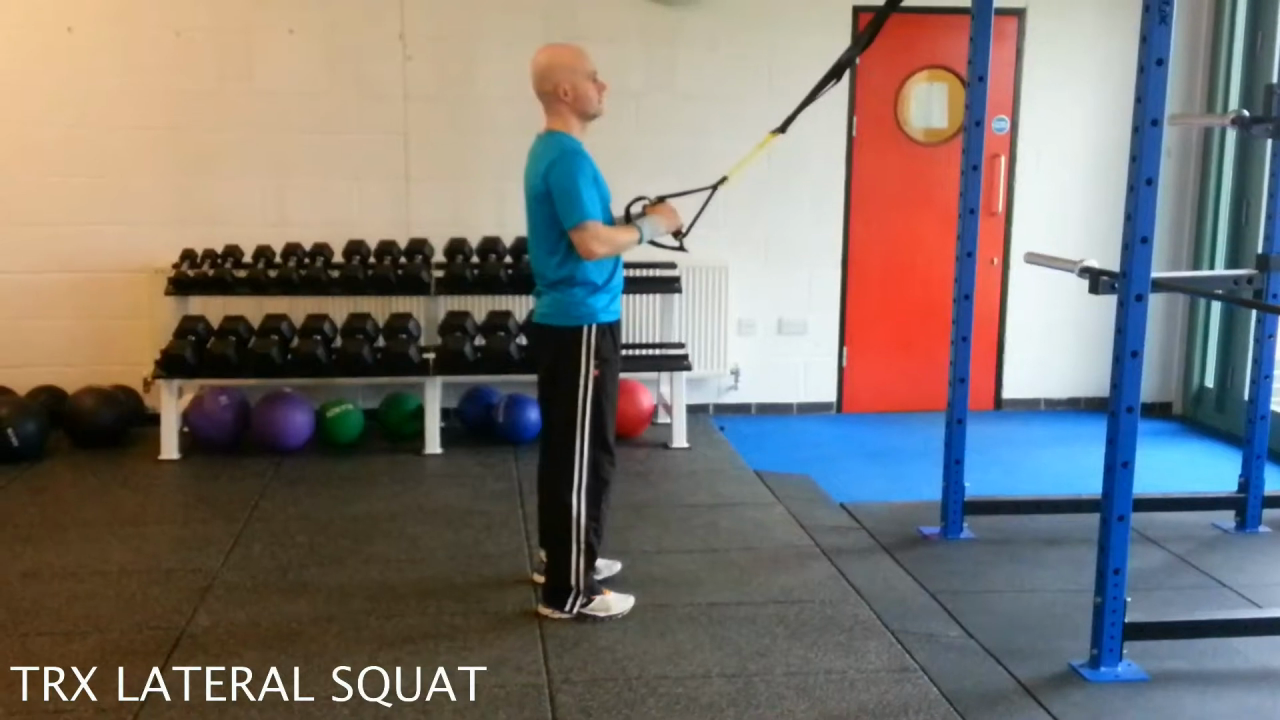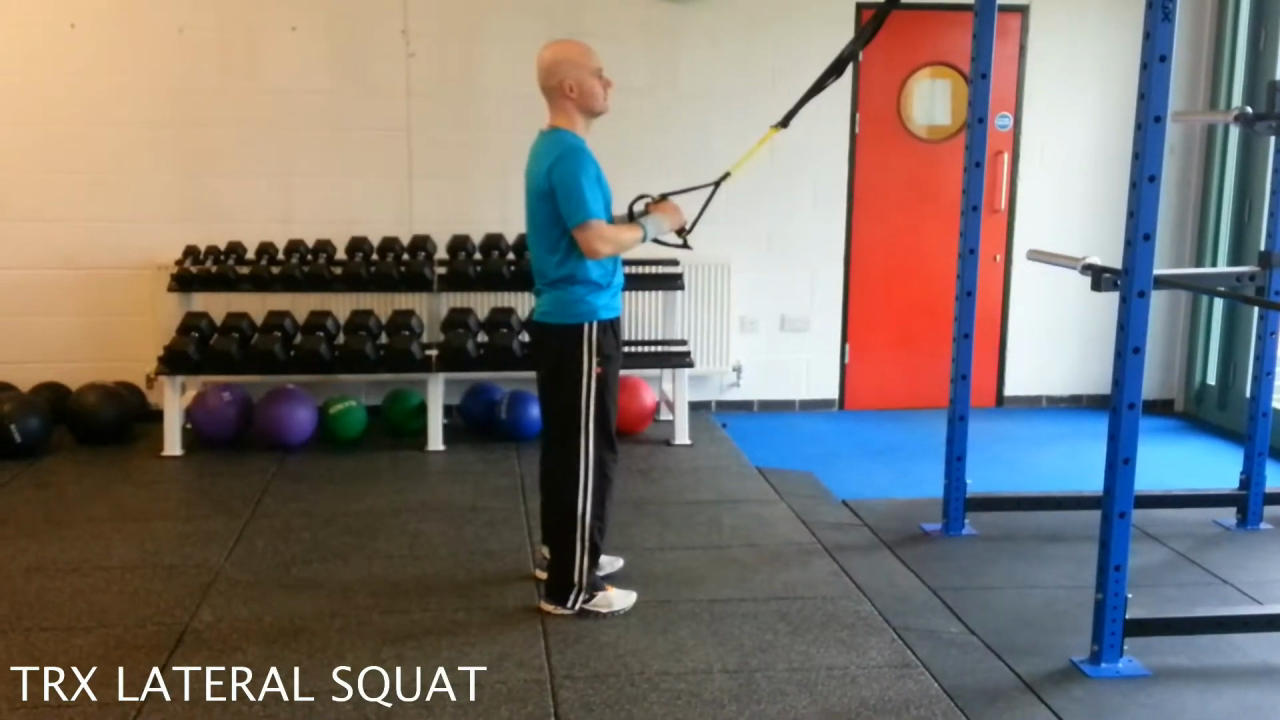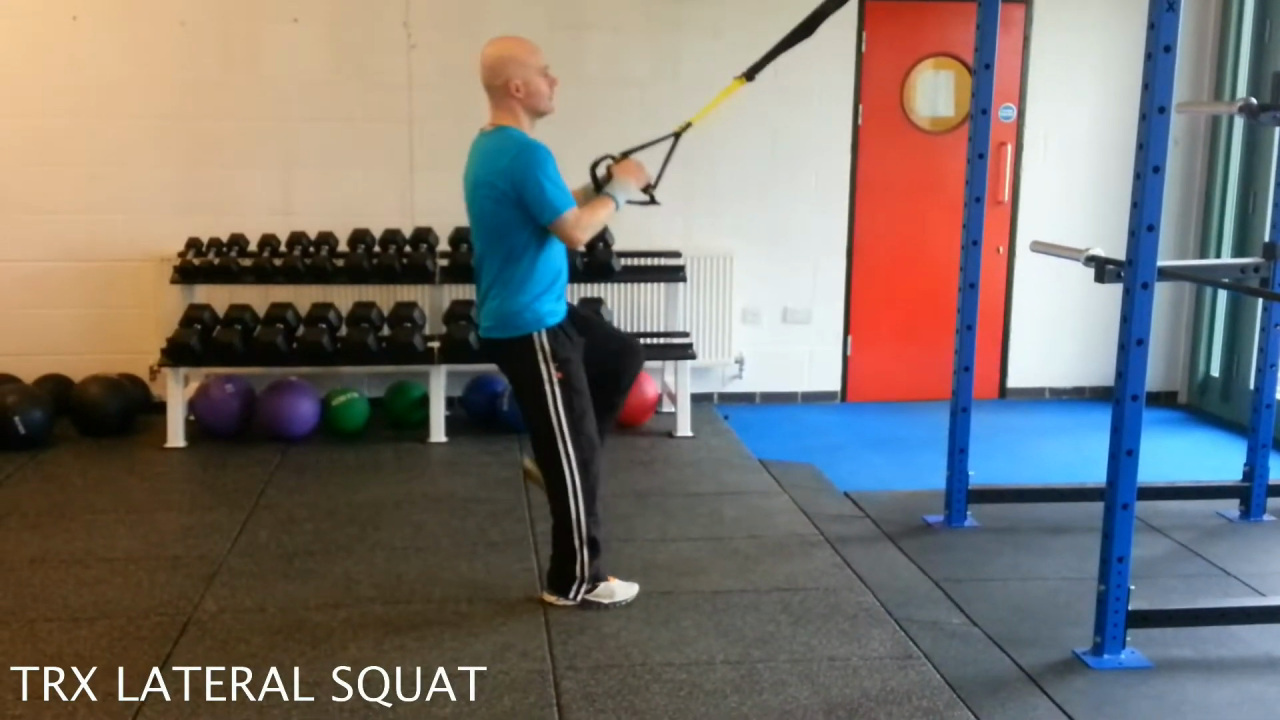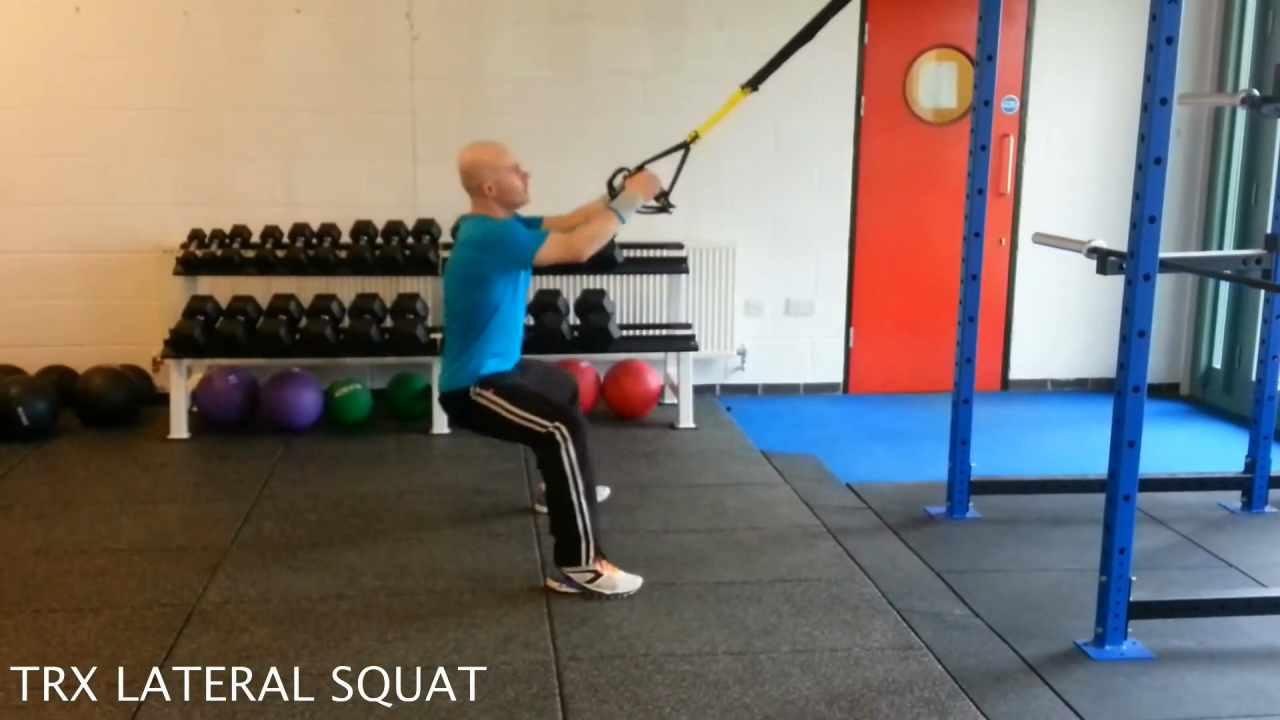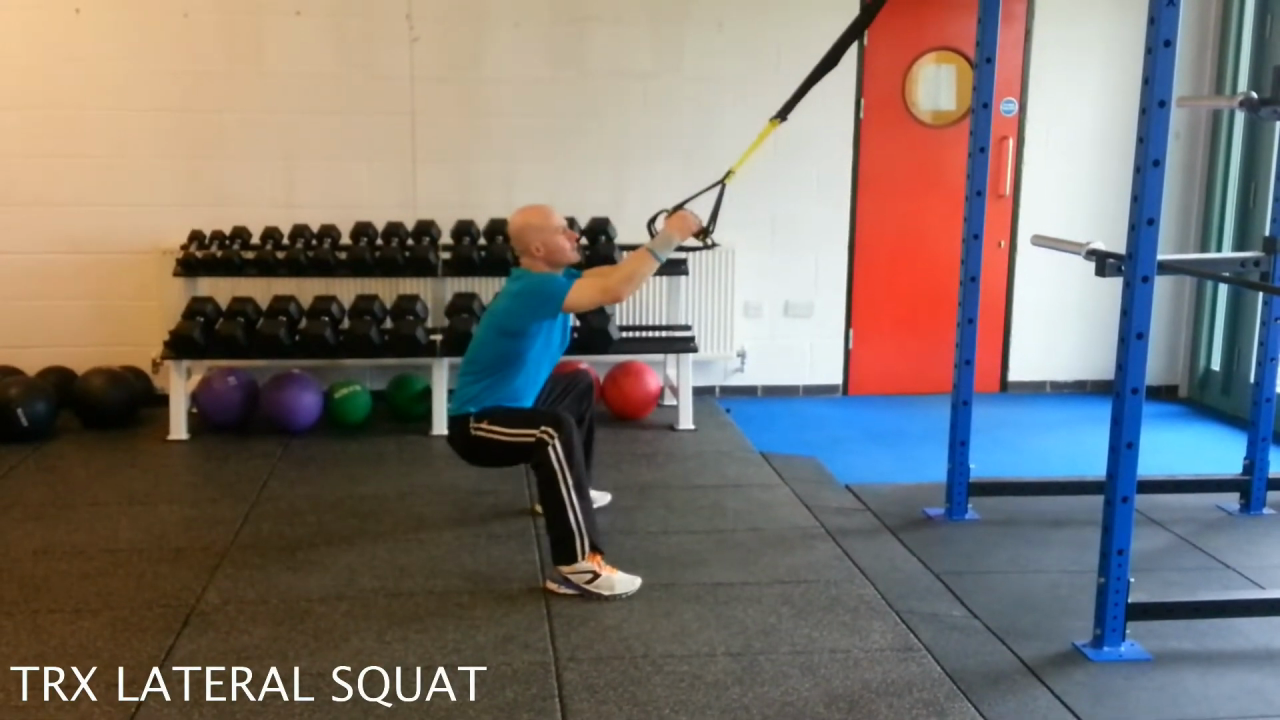
dt=1s
person 1, frame 1
left shoulder: (551, 151)
right shoulder: (567, 157)
right elbow: (591, 244)
left wrist: (633, 221)
right wrist: (650, 226)
left hip: (565, 320)
right hip: (580, 326)
left knee: (564, 449)
right knee: (585, 458)
left ankle: (561, 558)
right ankle: (568, 590)
person 1, frame 2
left shoulder: (553, 147)
right shoulder: (571, 155)
right elbow: (595, 242)
left wrist: (637, 219)
right wrist: (654, 224)
left hip: (562, 318)
right hip: (581, 324)
left knee: (567, 446)
right knee: (589, 455)
left ankle: (561, 553)
right ankle: (570, 586)
person 1, frame 3
left shoulder: (492, 146)
right shoulder: (522, 153)
right elbow: (576, 232)
left wrist: (599, 188)
right wrist: (620, 189)
left hip: (534, 311)
right hip: (528, 328)
left knee: (625, 357)
right knee: (577, 453)
left ankle: (551, 453)
right ankle: (574, 582)
person 1, frame 4
left shoulder: (502, 226)
right shoulder: (489, 236)
left elbow: (566, 224)
right elbow: (578, 247)
left wrist: (622, 196)
right wrist: (631, 199)
left hip: (495, 369)
right hip: (472, 387)
left knee: (564, 384)
right knee: (564, 427)
left ankle: (563, 486)
right ankle: (578, 566)
person 1, frame 5
left shoulder: (547, 279)
right shoulder: (533, 289)
left elbow: (610, 274)
right elbow: (615, 290)
left wrist: (666, 238)
right wrist: (669, 238)
left hip: (508, 402)
right hip: (476, 423)
left knee: (579, 386)
right knee: (556, 430)
left ankle: (569, 490)
right ankle: (576, 567)
